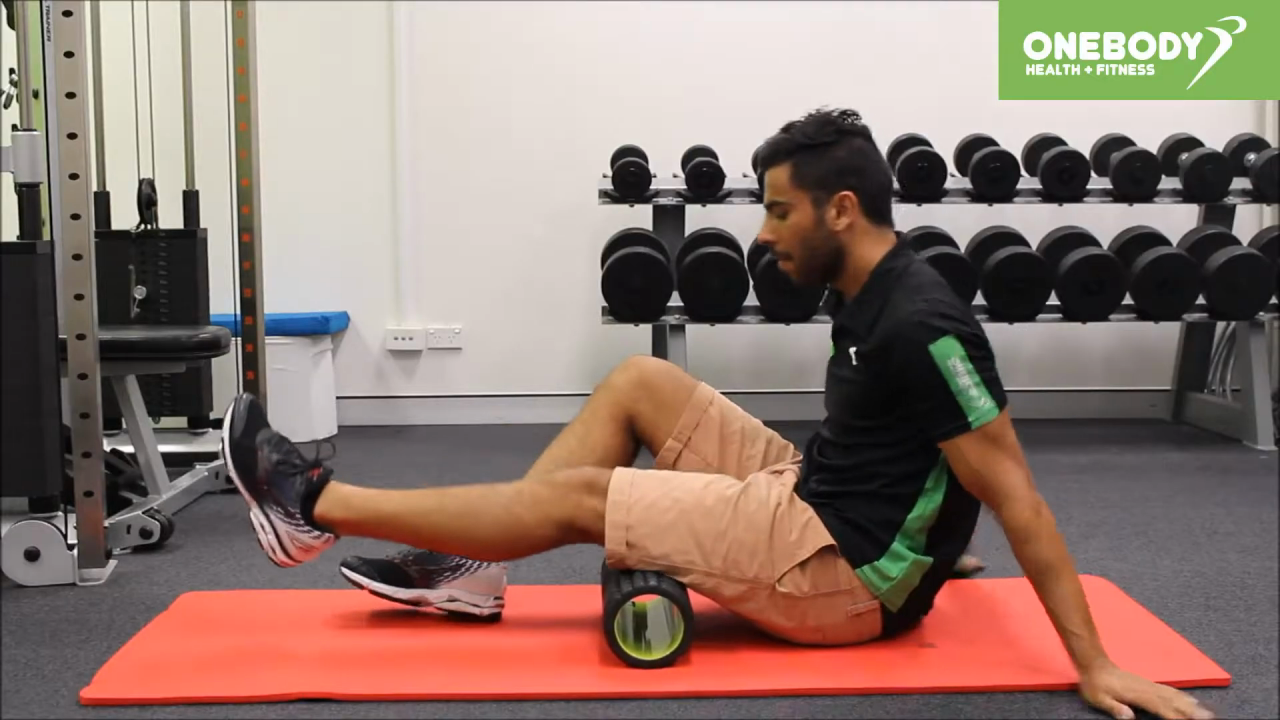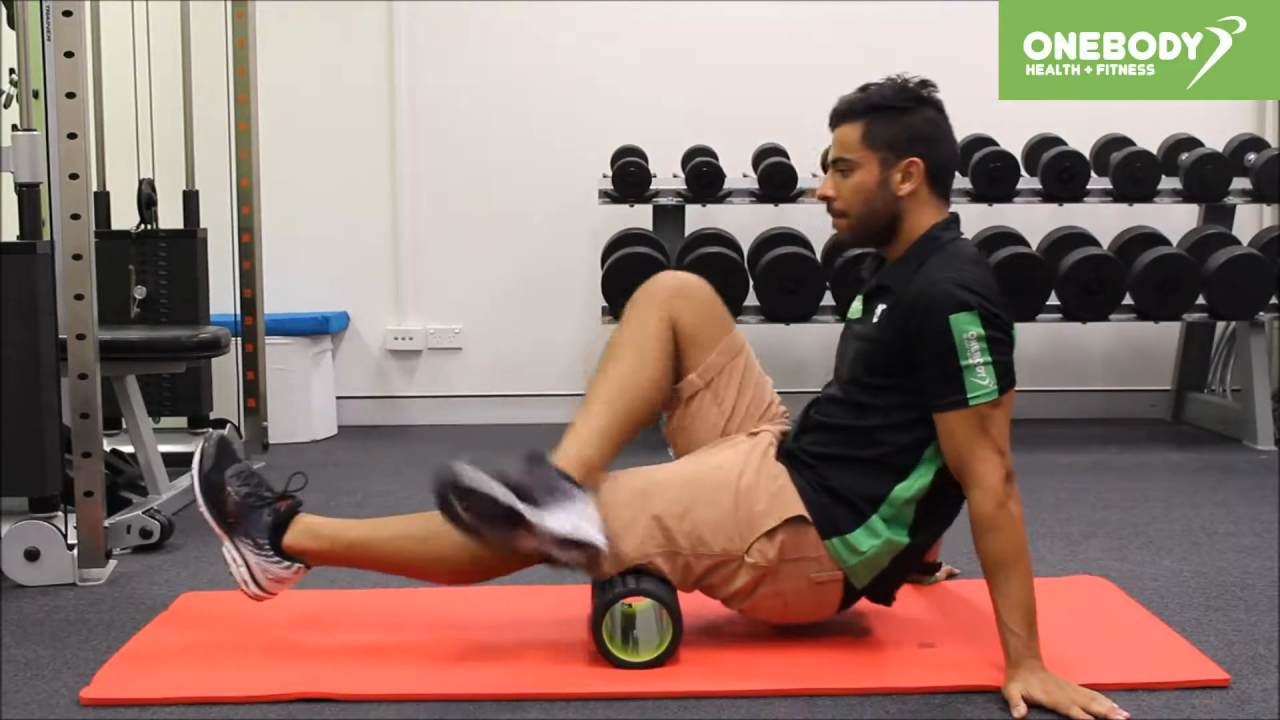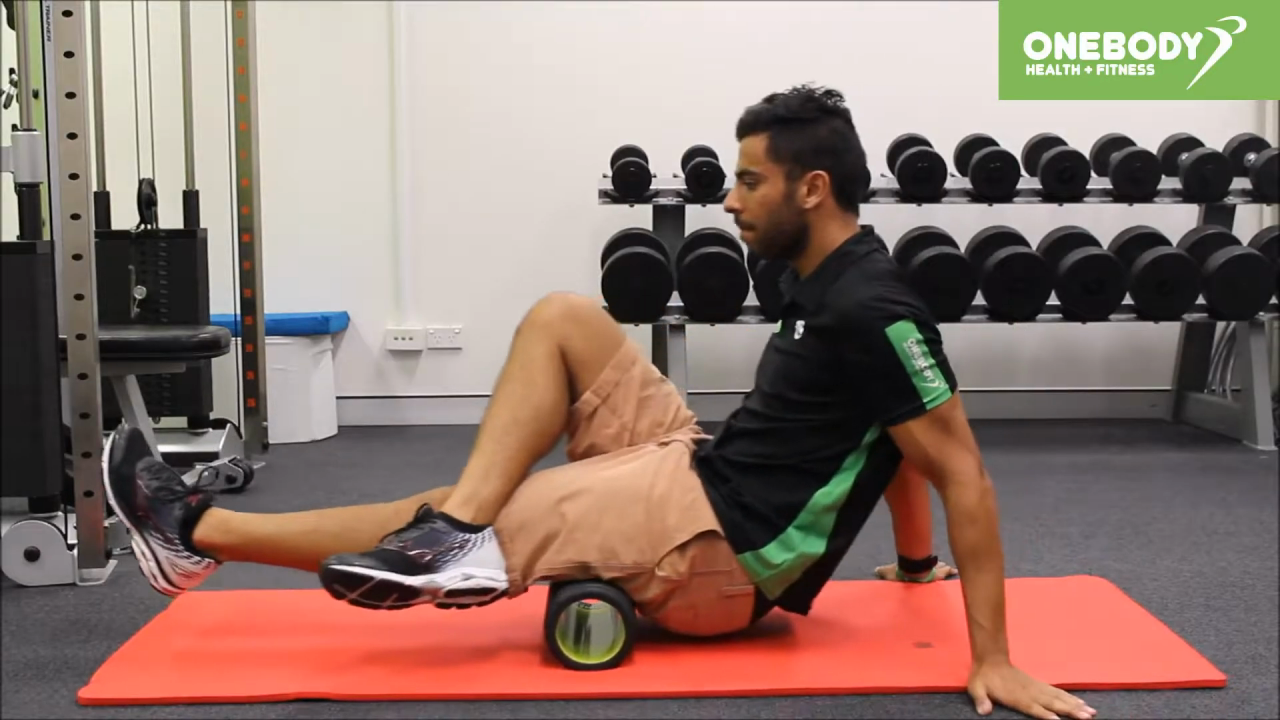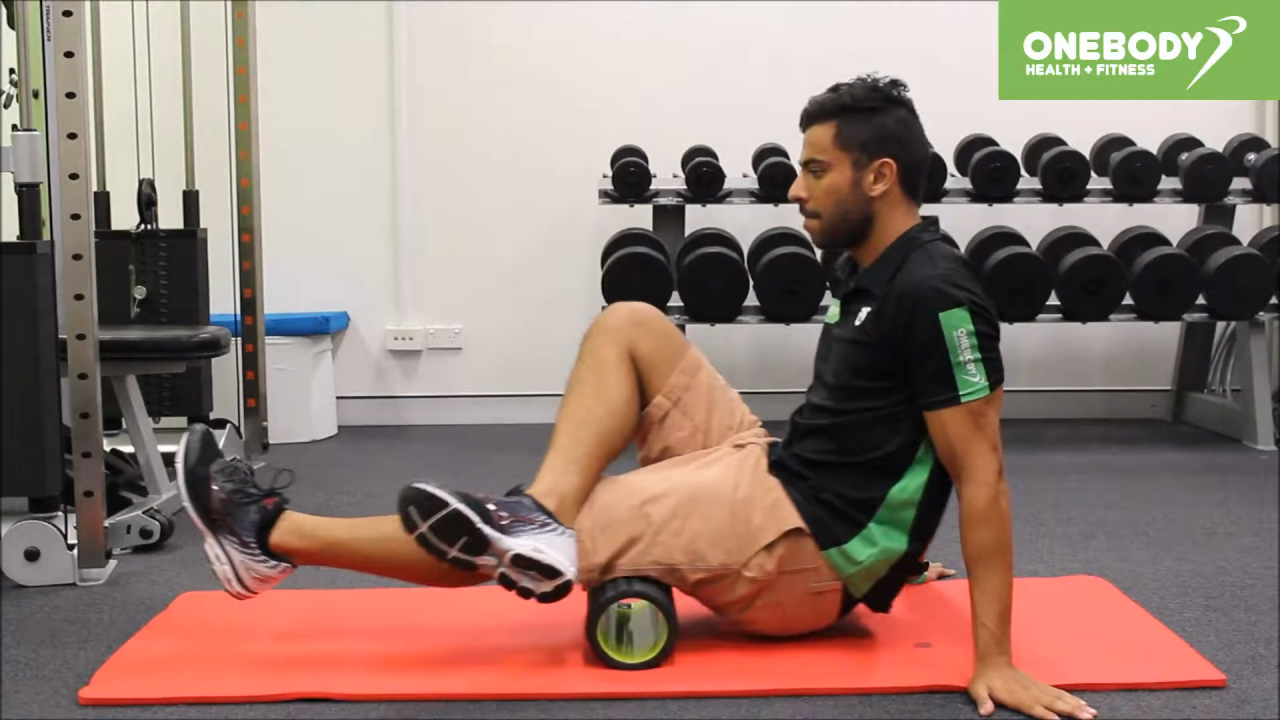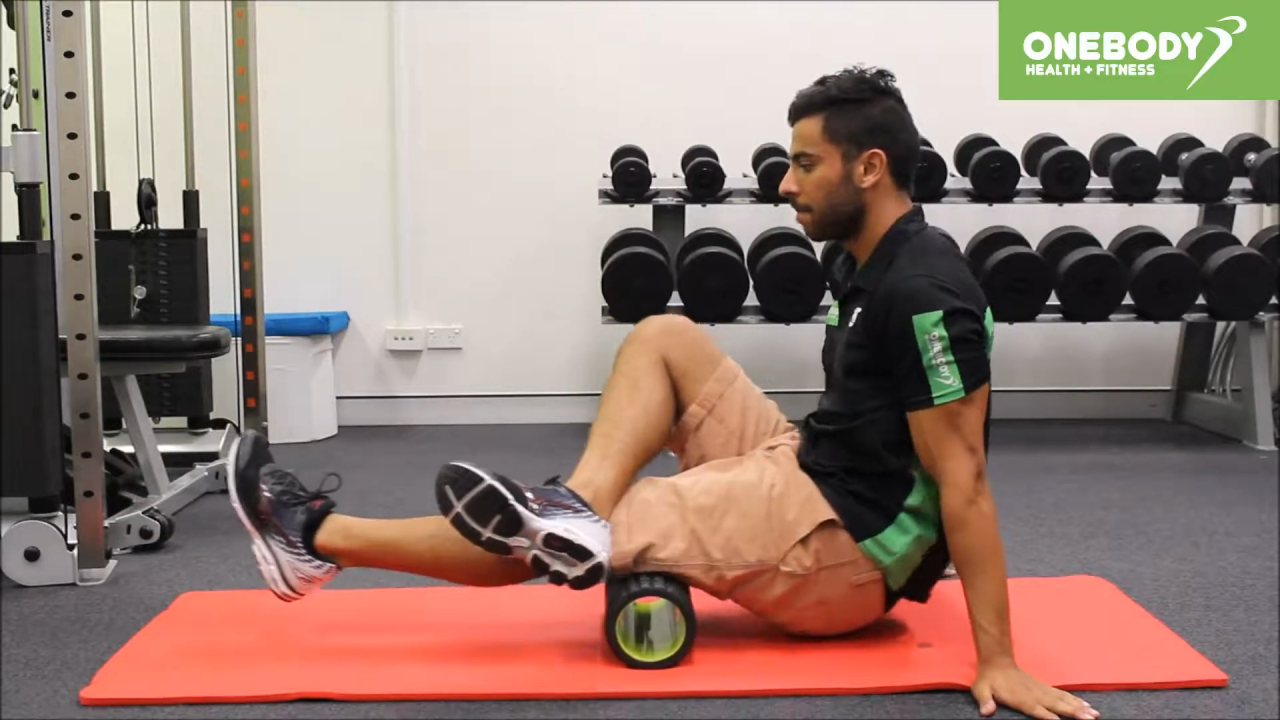
dt=0.7s
person 1, frame 1
left shoulder: (913, 321)
right shoulder: (870, 288)
left elbow: (1014, 490)
right elbow: (933, 455)
right wrist: (935, 534)
left hip: (841, 568)
right hip: (820, 500)
left knee: (583, 498)
right knee: (638, 383)
left ankle: (312, 502)
right ankle: (468, 565)
person 1, frame 2
left shoulder: (947, 296)
right shoulder: (905, 269)
left elbow: (991, 481)
right elbow: (916, 437)
right wrist: (903, 538)
left hip: (802, 535)
right hip: (788, 468)
left knee: (525, 532)
right knee: (676, 296)
left ankle: (288, 538)
right ankle: (559, 489)
person 1, frame 3
left shoulder: (868, 310)
right shoulder: (830, 282)
left elbow: (963, 476)
right elbow: (899, 442)
right wrist: (911, 560)
left hip: (714, 552)
right hip: (700, 477)
left knee: (449, 515)
right knee: (563, 320)
left ankle: (199, 530)
right ankle: (451, 537)
person 1, frame 4
left shoulder: (932, 293)
right shoulder: (875, 273)
left elbow: (982, 477)
right elbow: (913, 437)
right wrist: (903, 554)
left hip: (803, 554)
right hip: (773, 481)
left knee: (507, 551)
right knee: (630, 327)
left ankle: (278, 536)
right ankle: (531, 523)
person 1, frame 5
left shoulder: (920, 292)
right shoulder: (876, 265)
left elbow: (963, 479)
right wrist: (915, 550)
left hip: (839, 551)
right hip: (810, 484)
left knee: (546, 548)
right knee: (663, 338)
left ankle: (317, 536)
right ankle: (566, 513)
